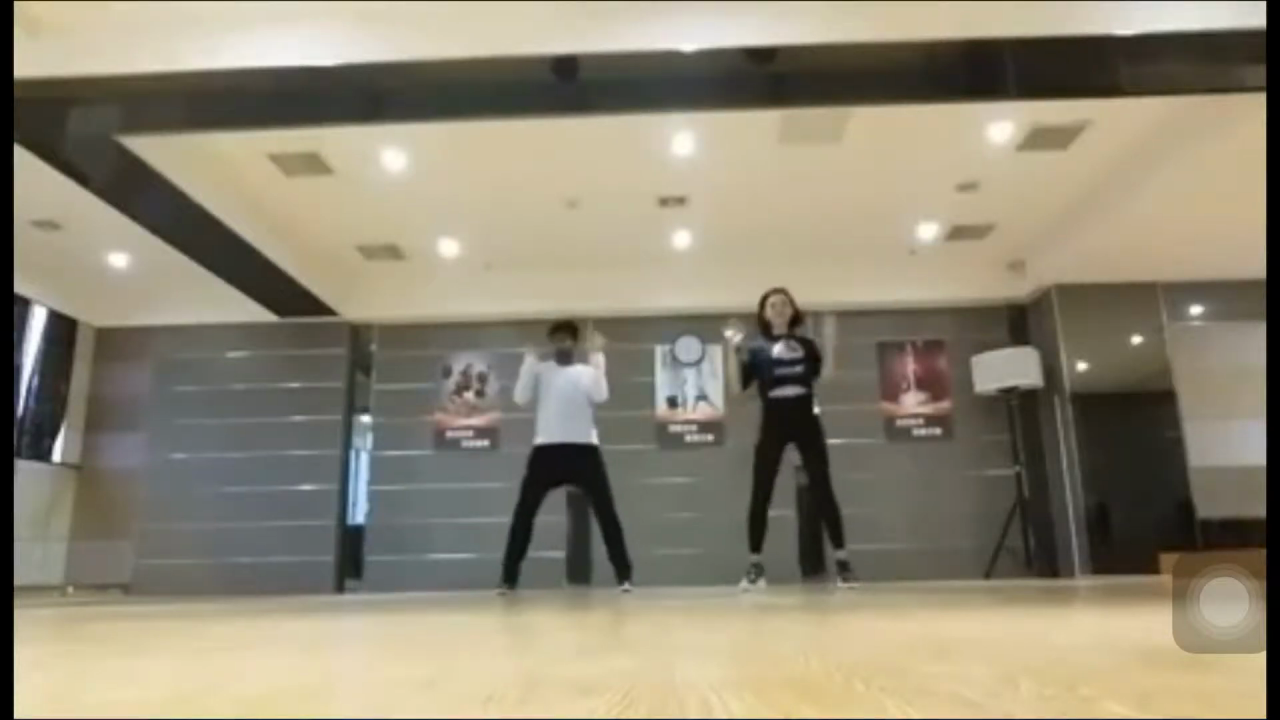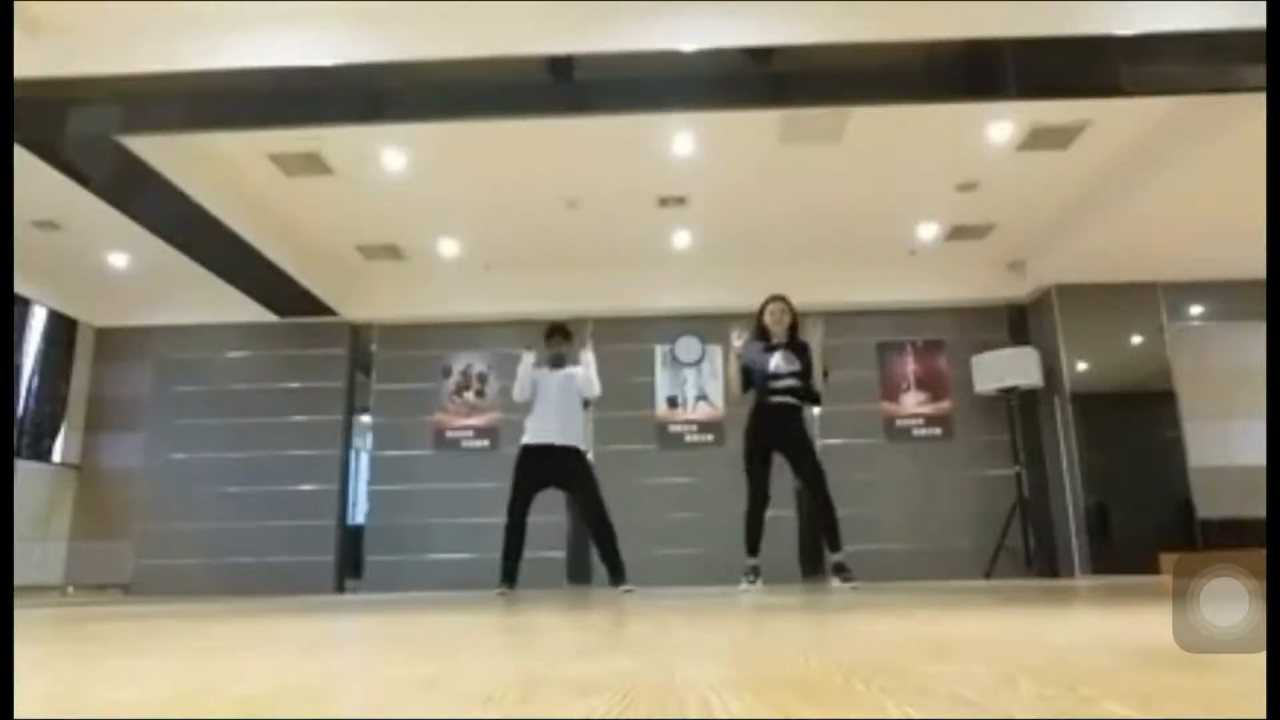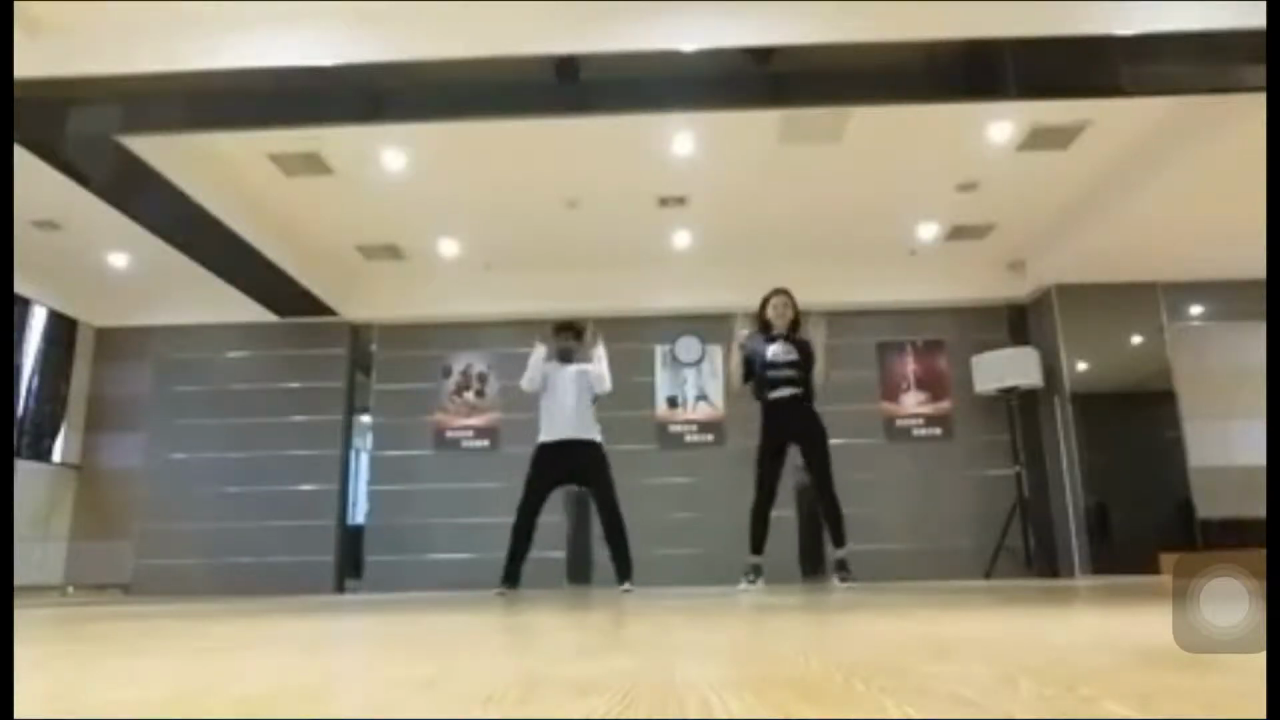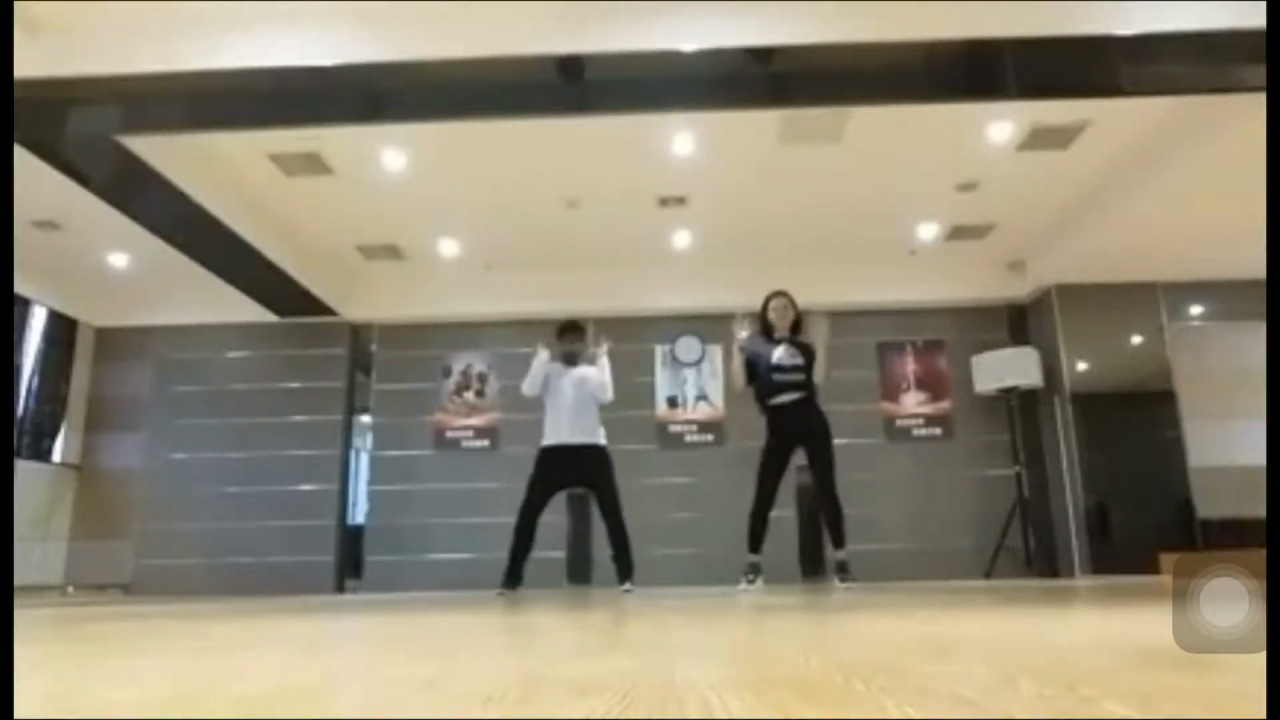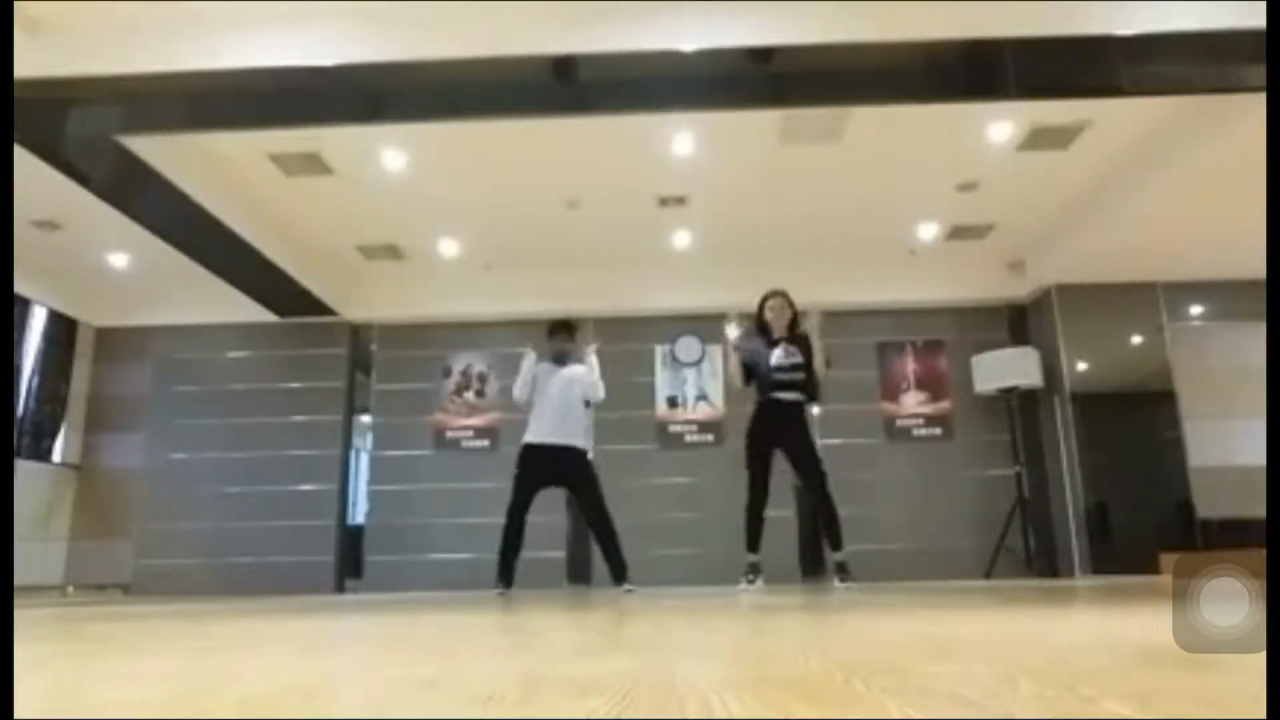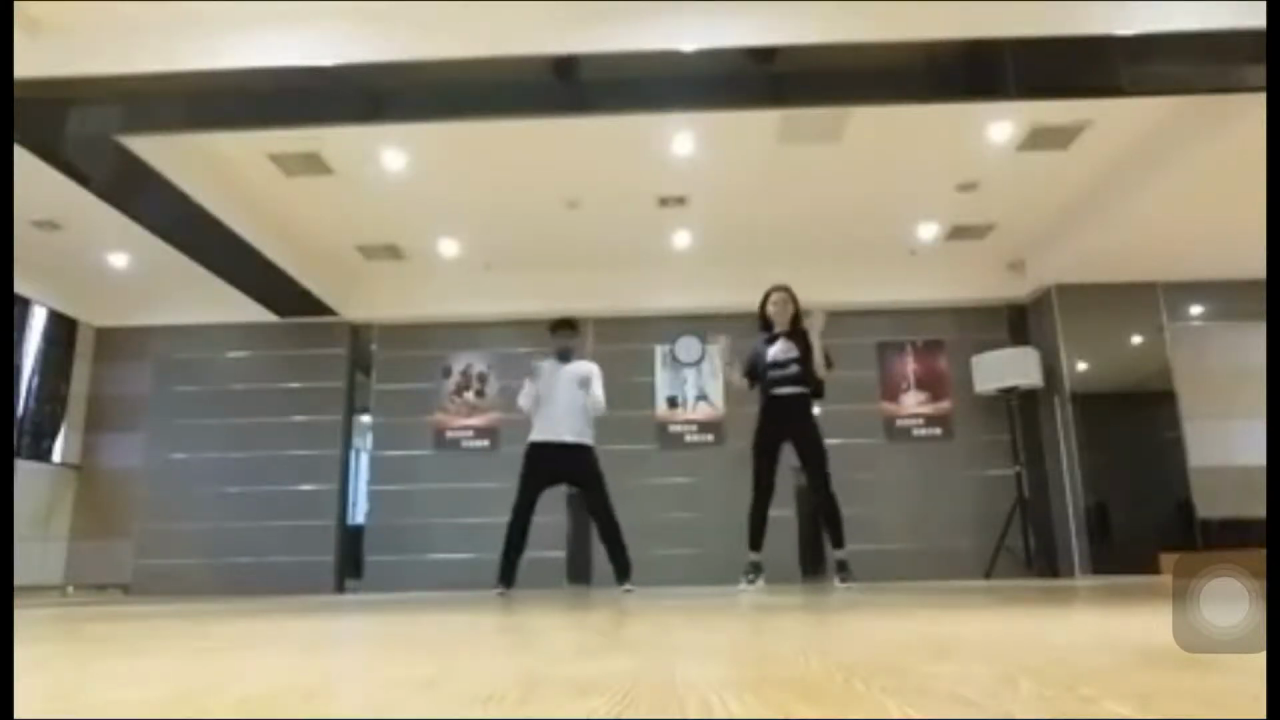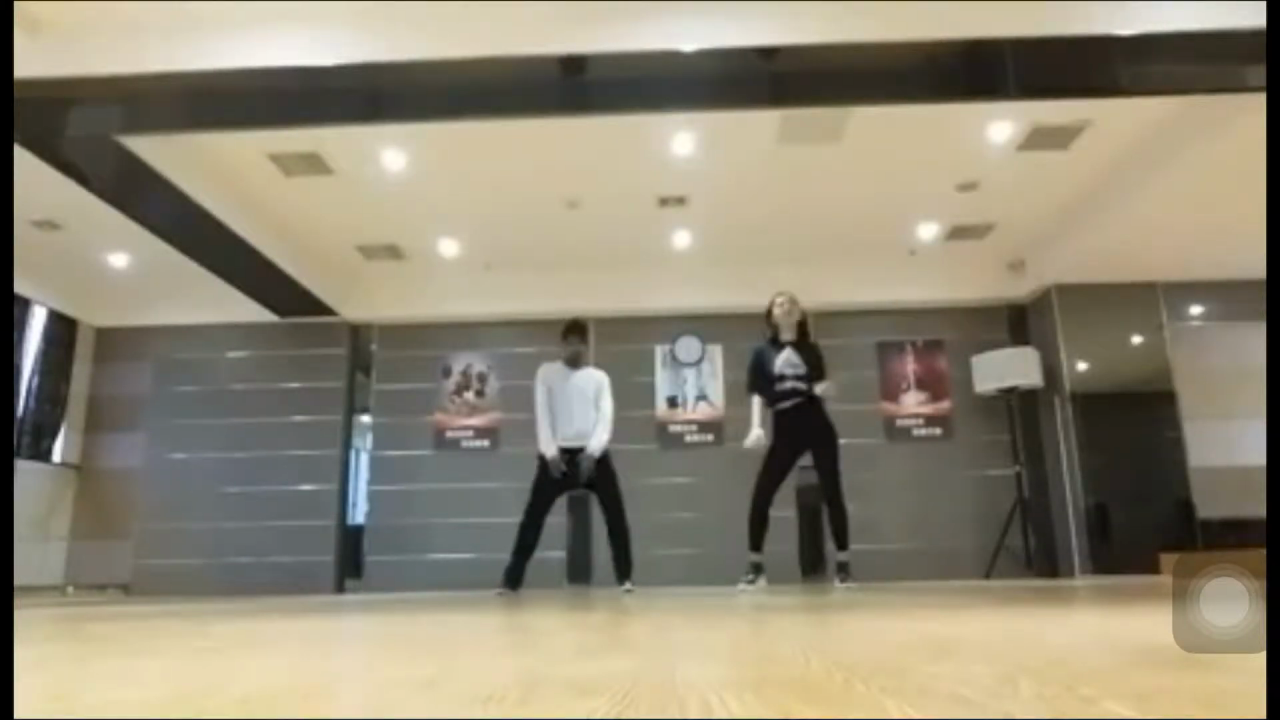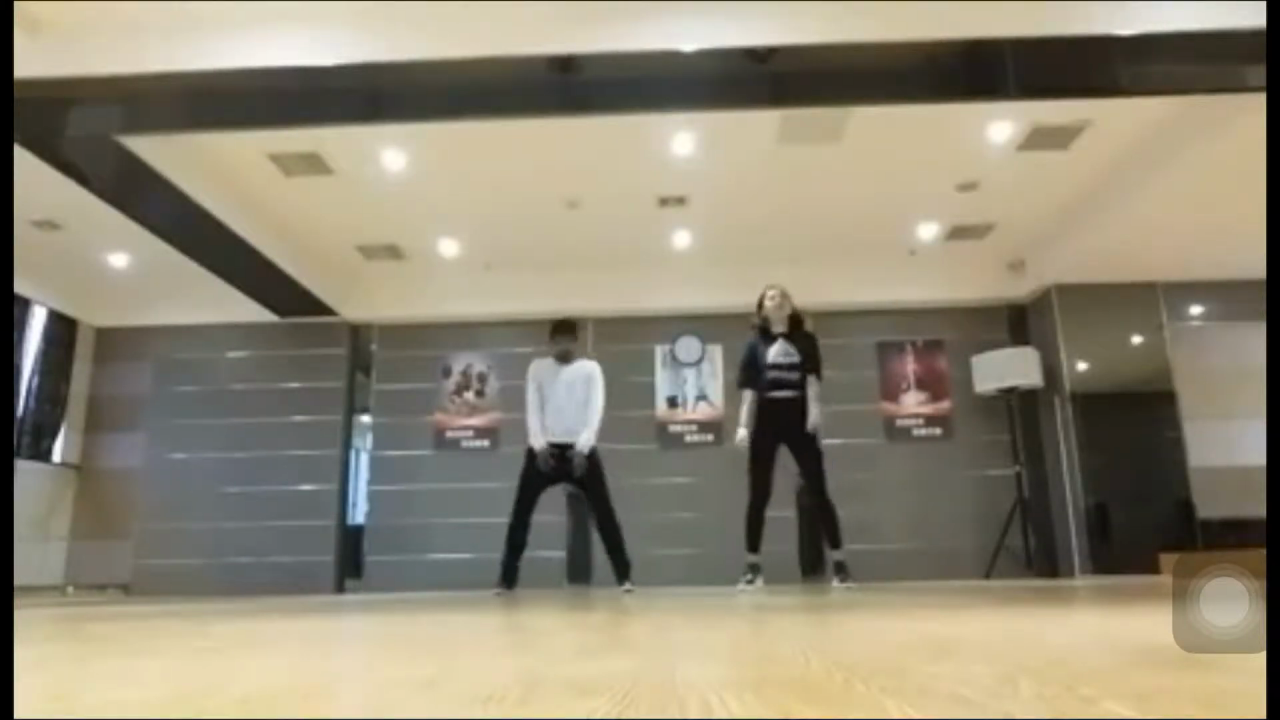
dt=0.2s
person 1, frame 1
left shoulder: (805, 344)
right shoulder: (757, 346)
left elbow: (824, 377)
right elbow: (738, 384)
right wrist: (735, 351)
left hip: (804, 418)
right hip: (773, 421)
left knee: (821, 488)
right knee: (761, 492)
left ankle: (841, 562)
right ankle: (755, 566)
person 1, frame 2
left shoulder: (802, 350)
right shoulder: (753, 351)
left elbow: (818, 388)
right elbow: (737, 390)
right wrist: (734, 355)
left hip: (793, 426)
right hip: (761, 426)
left knee: (819, 491)
right knee: (758, 497)
left ankle: (837, 563)
right ankle: (752, 567)
person 1, frame 3
left shoulder: (802, 345)
right shoulder: (754, 343)
left elbow: (817, 381)
right elbow: (737, 382)
right wrist: (737, 346)
left hip: (805, 418)
right hip: (773, 421)
left knee: (824, 488)
right knee: (764, 494)
left ankle: (840, 561)
right ankle: (754, 566)
person 1, frame 4
left shoulder: (804, 347)
right shoulder: (756, 346)
left elbow: (817, 381)
right elbow: (740, 384)
right wrist: (738, 347)
left hip: (811, 423)
right hip: (778, 427)
left knee: (826, 491)
right knee: (763, 495)
left ankle: (841, 562)
right ankle: (753, 565)
person 1, frame 5
left shoulder: (804, 342)
right shoulder: (754, 345)
left elbow: (820, 373)
right elbow: (739, 383)
left wrist: (815, 337)
right wrist: (733, 347)
left hip: (795, 423)
right hip: (764, 423)
left knee: (818, 491)
right knee: (757, 494)
left ankle: (839, 562)
right ankle: (752, 566)
person 1, frame 6
left shoulder: (805, 338)
right shoulder: (759, 344)
left elbow: (821, 373)
right elbow: (744, 384)
left wrist: (815, 336)
left hip: (801, 416)
right hip: (770, 419)
left knee: (822, 488)
right knee: (762, 492)
left ankle: (841, 562)
right ankle: (754, 565)
person 1, frame 7
left shoulder: (811, 350)
right shoulder: (763, 352)
left elbow: (820, 386)
right elbow: (758, 395)
left wrist: (822, 388)
right wrist: (756, 427)
left hip: (816, 426)
right hip: (785, 431)
left knee: (832, 493)
right knee: (761, 494)
left ankle: (842, 564)
right ankle: (755, 565)
person 1, frame 8
left shoulder: (806, 340)
right shoulder: (756, 345)
left elbow: (812, 379)
right elbow: (749, 389)
left wrist: (814, 410)
right wrist: (743, 425)
left hip: (798, 420)
right hip: (765, 421)
left knee: (817, 492)
right knee: (758, 495)
left ankle: (838, 563)
right ankle: (753, 566)
person 2, frame 1
left shoulder: (587, 372)
right shoulder: (540, 370)
left elbow: (600, 397)
right elbow: (521, 398)
left wrist: (597, 358)
right wrist: (529, 361)
left hip: (583, 449)
right hip: (546, 450)
left knee: (606, 511)
right knee: (524, 512)
left ankle: (623, 575)
right ankle: (509, 578)
person 2, frame 2
left shoulder: (579, 374)
right shoulder: (536, 375)
left elbow: (592, 393)
right elbow: (520, 395)
left wrist: (587, 359)
right wrist: (527, 360)
left hip: (570, 452)
right hip: (533, 451)
left knee: (596, 514)
right knee: (516, 513)
left ankle: (618, 576)
right ankle: (507, 578)
person 2, frame 3
left shoulder: (588, 370)
right shoulder: (545, 369)
left elbow: (604, 387)
right elbow: (528, 385)
left wrist: (599, 353)
right wrist: (539, 353)
left hip: (586, 447)
right hip: (550, 447)
left knee: (610, 510)
right knee: (527, 511)
left ankle: (624, 575)
right ankle: (510, 577)
person 2, frame 4
left shoulder: (592, 373)
right shoulder: (548, 371)
left elbow: (605, 397)
right elbow: (529, 390)
left wrist: (602, 360)
right wrist: (541, 357)
left hip: (592, 451)
right hip: (554, 450)
left knee: (612, 513)
right knee: (528, 513)
left ankle: (625, 576)
right ankle: (512, 578)
person 2, frame 5
left shoulder: (583, 372)
right shoulder: (537, 371)
left elbow: (597, 396)
right elbow: (520, 396)
left wrist: (591, 359)
right wrist: (529, 360)
left hip: (572, 452)
right hip: (536, 449)
left knee: (597, 514)
right knee: (516, 512)
left ankle: (621, 576)
right ankle: (504, 578)
person 2, frame 6
left shoulder: (589, 369)
right shoulder: (540, 368)
left elbow: (599, 408)
right elbow: (525, 405)
left wrist: (588, 390)
right wrist: (531, 384)
left hip: (579, 449)
right hip: (542, 448)
left knee: (602, 511)
right knee: (521, 511)
left ankle: (623, 575)
right ankle: (505, 579)
person 2, frame 7
left shoulder: (599, 377)
right shoulder: (547, 372)
left elbow: (606, 415)
right elbow: (544, 411)
left wrist: (593, 451)
right wrist: (550, 452)
left hip: (593, 454)
right hip: (557, 454)
left knee: (615, 513)
right knee: (533, 514)
left ankle: (624, 576)
right ankle: (512, 579)
person 2, frame 8
left shoulder: (591, 369)
right shoulder: (538, 368)
left elbow: (595, 410)
right elbow: (533, 409)
left wrist: (583, 447)
right wrist: (540, 445)
left hip: (580, 449)
right hip: (544, 449)
left knee: (603, 511)
right knee: (521, 511)
left ankle: (623, 576)
right ankle: (507, 578)
